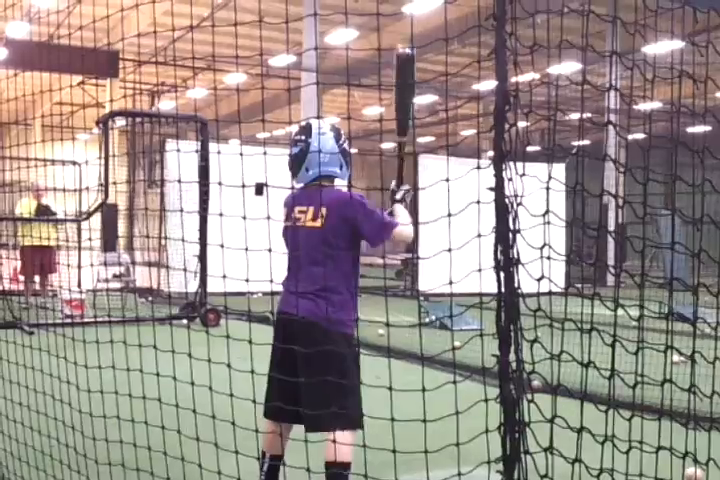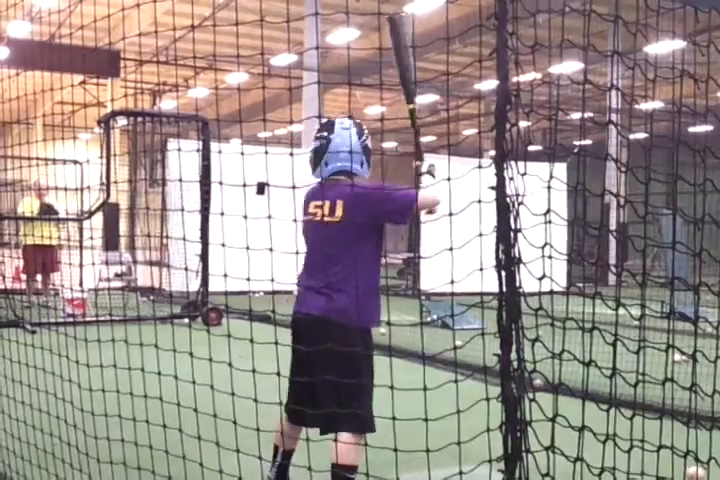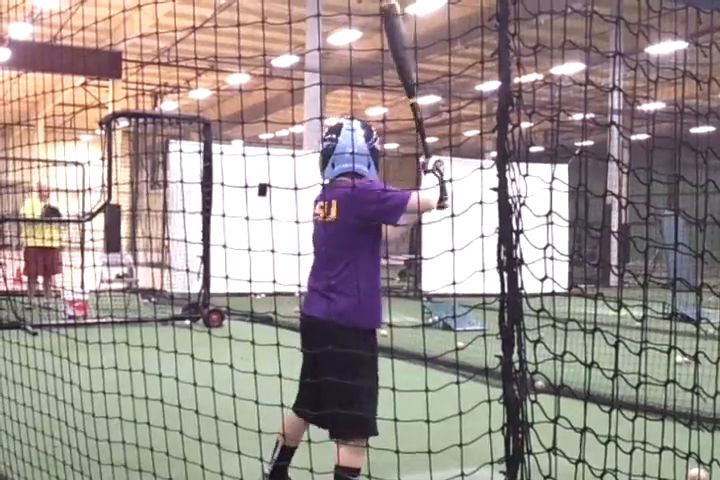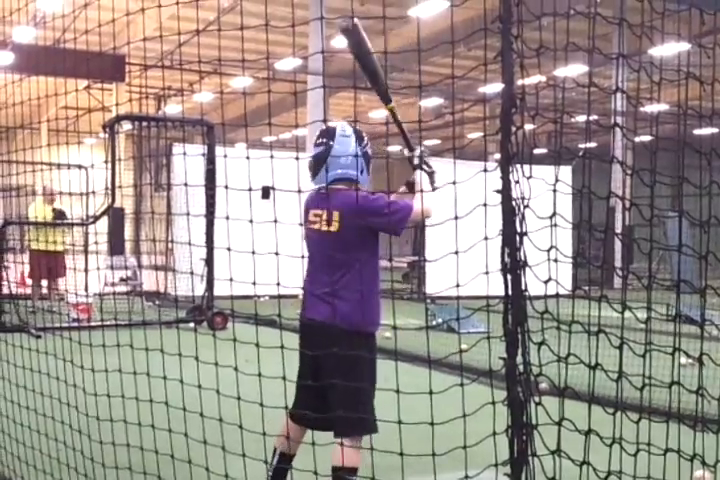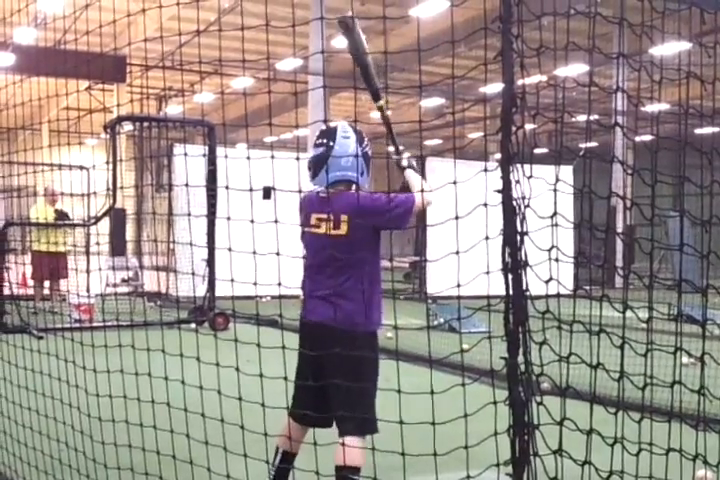
dt=0.3s
person 1, frame 1
left shoulder: (292, 203)
right shoulder: (348, 203)
right elbow: (405, 234)
left wrist: (376, 216)
right wrist: (399, 204)
left hip: (289, 317)
right hip: (329, 323)
left knee: (281, 409)
right knee: (341, 419)
person 1, frame 2
left shoulder: (313, 197)
right shoulder: (365, 195)
right elbow: (432, 201)
left wrist: (403, 202)
left hip: (307, 314)
right hip: (345, 320)
left knee: (298, 405)
right knee: (351, 419)
person 1, frame 3
left shoulder: (325, 198)
right shoulder: (361, 194)
left elbow: (383, 234)
right elbow: (427, 201)
left wrist: (410, 213)
right wrist: (431, 175)
left hip: (315, 316)
right hip: (348, 322)
left knee: (307, 403)
right knee: (355, 422)
person 1, frame 4
left shoulder: (314, 202)
right shoulder: (361, 204)
right elbow: (423, 211)
left wrist: (397, 196)
right wrist: (420, 173)
left hip: (313, 321)
right hip: (349, 327)
left knee: (303, 410)
right knee: (350, 424)
person 1, frame 5
left shoulder: (308, 204)
right shoulder: (366, 206)
right elbow: (423, 199)
left wrist: (388, 198)
right wrist: (409, 169)
left hip: (313, 323)
right hip: (352, 329)
left knee: (302, 410)
right knee: (353, 424)
person 2, frame 1
left shoulder: (48, 204)
right shoulder: (24, 202)
right elbow: (20, 218)
left wrist: (51, 215)
right wrist: (35, 214)
left hip: (47, 243)
right hip: (30, 243)
left knee: (45, 273)
right knee: (29, 274)
left ankle: (44, 300)
right ankle: (27, 300)
person 2, frame 2
left shoulder: (50, 203)
right shoulder: (26, 202)
right elbow: (22, 217)
left wrist: (54, 215)
right wrist: (38, 214)
left hip: (50, 243)
right hip: (32, 243)
left knee: (47, 272)
right knee: (31, 273)
left ankle: (46, 299)
right ankle: (30, 299)
person 2, frame 3
left shoulder: (53, 205)
right shoulder: (29, 203)
right elbow: (26, 220)
left wrist: (56, 217)
right wrist: (42, 216)
left hip: (51, 244)
right hip: (34, 244)
left knee: (49, 274)
right knee: (32, 274)
left ankle: (47, 300)
right ankle: (31, 300)
person 2, frame 4
left shoulder: (58, 208)
right shoulder: (35, 206)
right elbow: (34, 223)
left wrist: (62, 220)
right wrist: (51, 220)
left hip: (56, 248)
right hip: (39, 247)
left knee: (54, 277)
right knee: (37, 277)
left ankle: (52, 303)
right ankle: (35, 304)
person 2, frame 5
left shoulder: (61, 209)
right shoulder: (37, 207)
right elbow: (36, 224)
left wrist: (65, 221)
right wrist: (52, 221)
left hip: (58, 249)
right hip: (41, 249)
left knee: (56, 278)
right knee: (39, 278)
right ankle: (37, 305)
